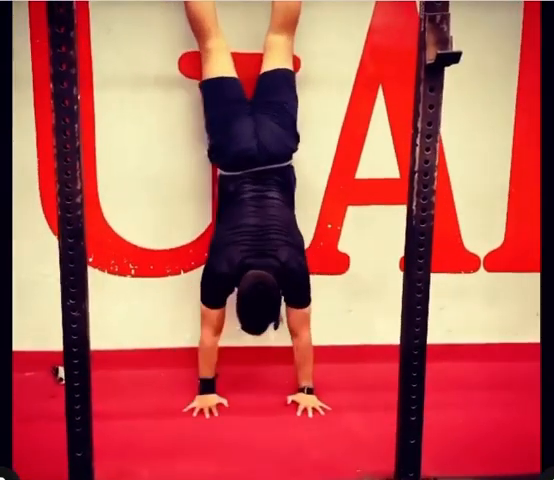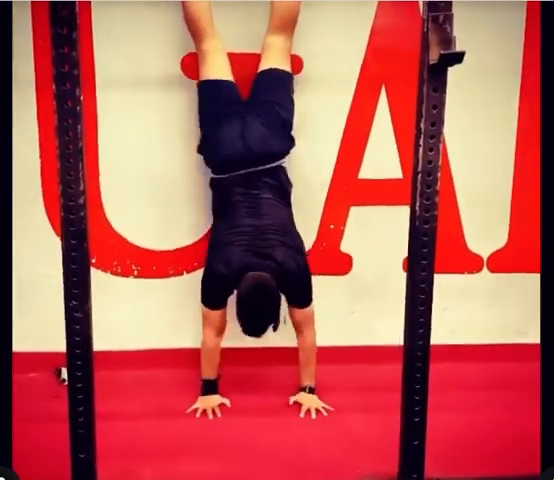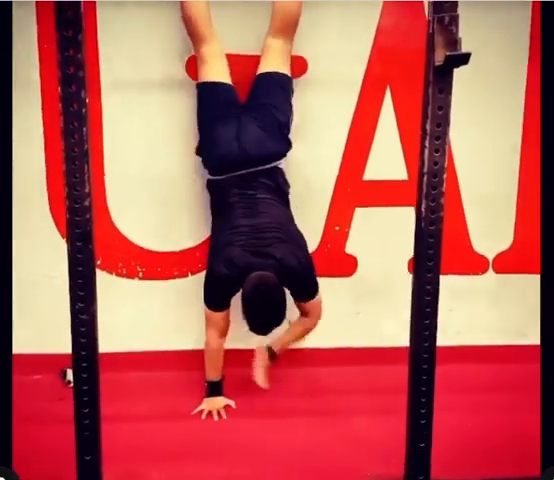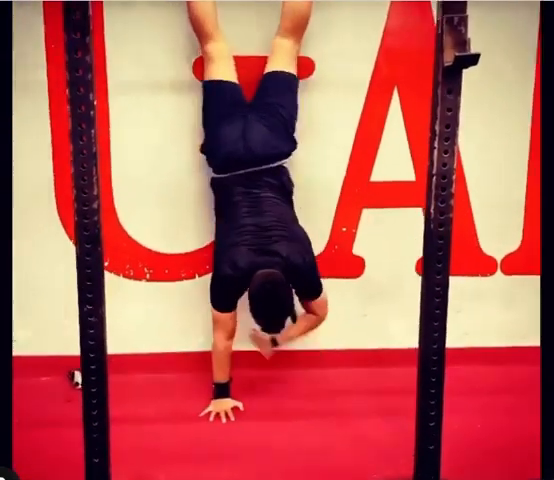
dt=0.1s
person 1, frame 1
left shoulder: (292, 264)
right shoulder: (221, 265)
left elbow: (301, 333)
right elbow: (209, 332)
left wrist: (308, 388)
right wrist: (207, 389)
left hip: (271, 151)
right hip: (237, 152)
left knee: (278, 38)
right knee: (212, 43)
person 1, frame 2
left shoulder: (292, 265)
right shoulder: (221, 267)
left elbow: (306, 332)
right elbow: (211, 333)
left wrist: (309, 387)
right wrist: (207, 390)
left hip: (265, 151)
right hip: (229, 154)
left knee: (277, 39)
right knee: (208, 44)
person 1, frame 3
left shoulder: (295, 261)
right shoulder: (223, 268)
left elbow: (313, 314)
right elbow: (215, 334)
left wrist: (271, 351)
right wrist: (212, 391)
left hip: (261, 151)
right hip: (226, 155)
left knee: (277, 41)
right knee: (207, 47)
person 1, frame 4
left shoulder: (300, 260)
right shoulder: (230, 269)
right elbow: (222, 336)
left wrist: (275, 338)
right wrist: (220, 392)
left hip: (266, 149)
right hip: (230, 153)
left knee: (286, 41)
right knee: (214, 46)
